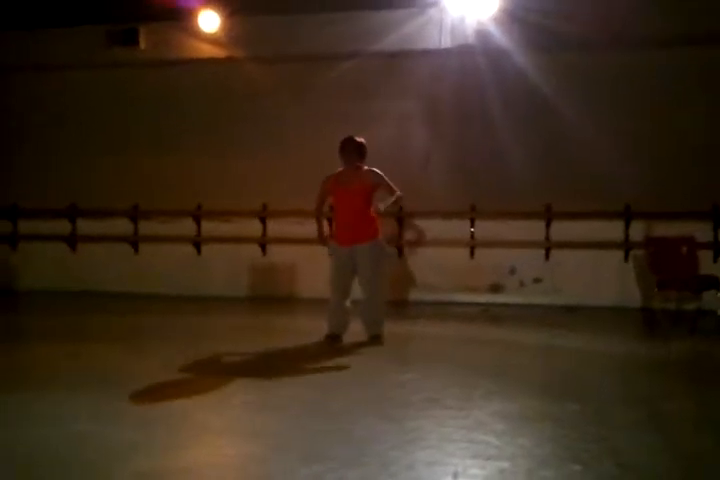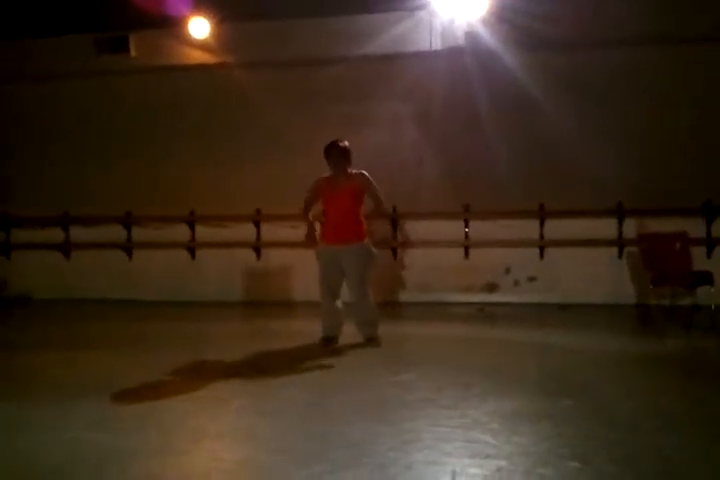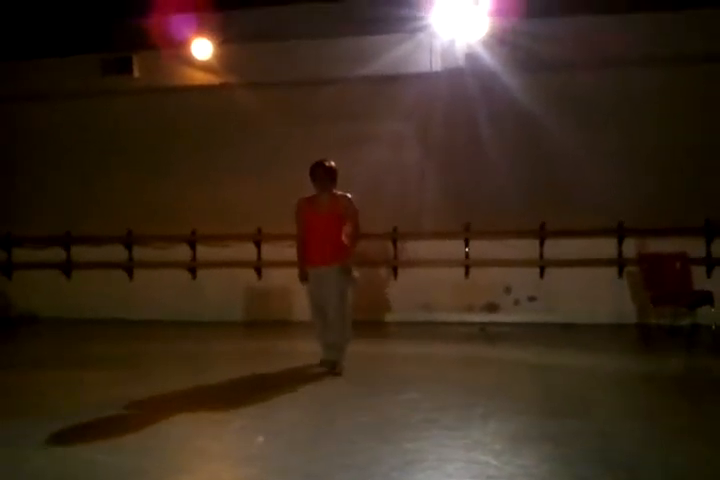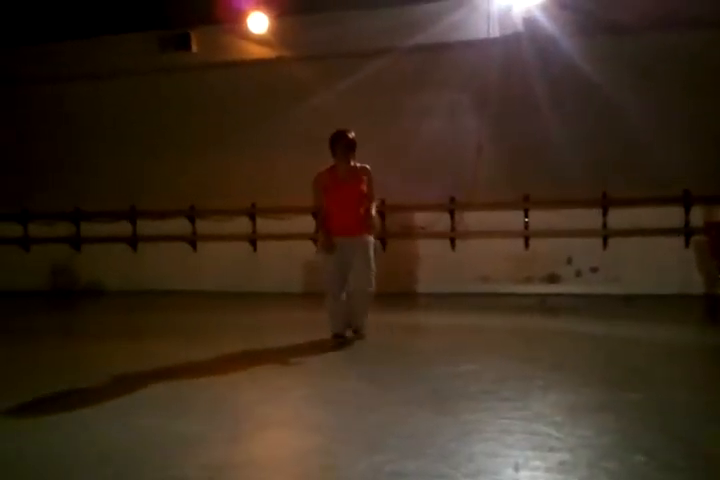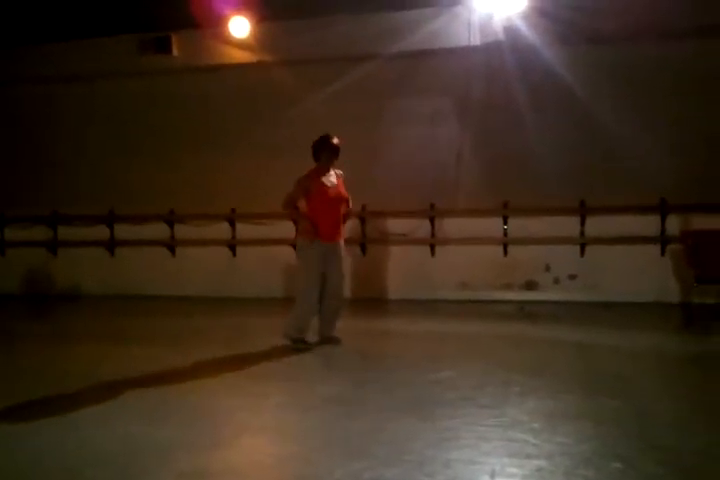
dt=1s
person 1, frame 1
left shoulder: (371, 176)
right shoulder: (331, 180)
left elbow: (396, 194)
right elbow: (319, 205)
left wrist: (383, 206)
right wrist: (321, 230)
left hip: (368, 241)
right hip: (340, 243)
left knee: (372, 289)
right knee: (338, 289)
left ankle: (375, 331)
right ankle: (335, 330)
person 1, frame 2
left shoulder: (360, 178)
right shoulder: (321, 184)
left elbow: (379, 204)
right elbow: (306, 207)
right wrist: (310, 227)
left hip: (355, 244)
right hip: (328, 245)
left knee: (360, 291)
right knee: (328, 291)
left ankle: (370, 333)
right ankle: (330, 333)
person 1, frame 3
left shoulder: (344, 201)
right shoulder: (303, 205)
left elbow: (354, 232)
right elbow: (301, 237)
left wrist: (348, 258)
right wrist: (301, 265)
left hip: (337, 266)
right hip: (313, 267)
left knee: (338, 313)
right knee: (320, 315)
left ankle: (335, 358)
right ankle: (329, 354)
person 1, frame 4
left shoulder: (364, 172)
right shoulder: (323, 177)
left elbow: (371, 200)
right elbow: (318, 210)
left wrist: (371, 214)
right wrist: (323, 235)
left hip: (361, 238)
right hip: (335, 240)
left knee: (364, 285)
right knee: (335, 287)
left ankle: (356, 323)
right ankle: (339, 329)
person 1, frame 5
left shoulder: (339, 176)
right shoulder: (307, 180)
right elbow: (288, 204)
left wrist: (348, 211)
right wrist: (304, 222)
left hip: (335, 242)
right hip: (313, 242)
left knee: (335, 291)
right knee: (309, 291)
left ankle: (327, 332)
right ankle: (294, 332)
